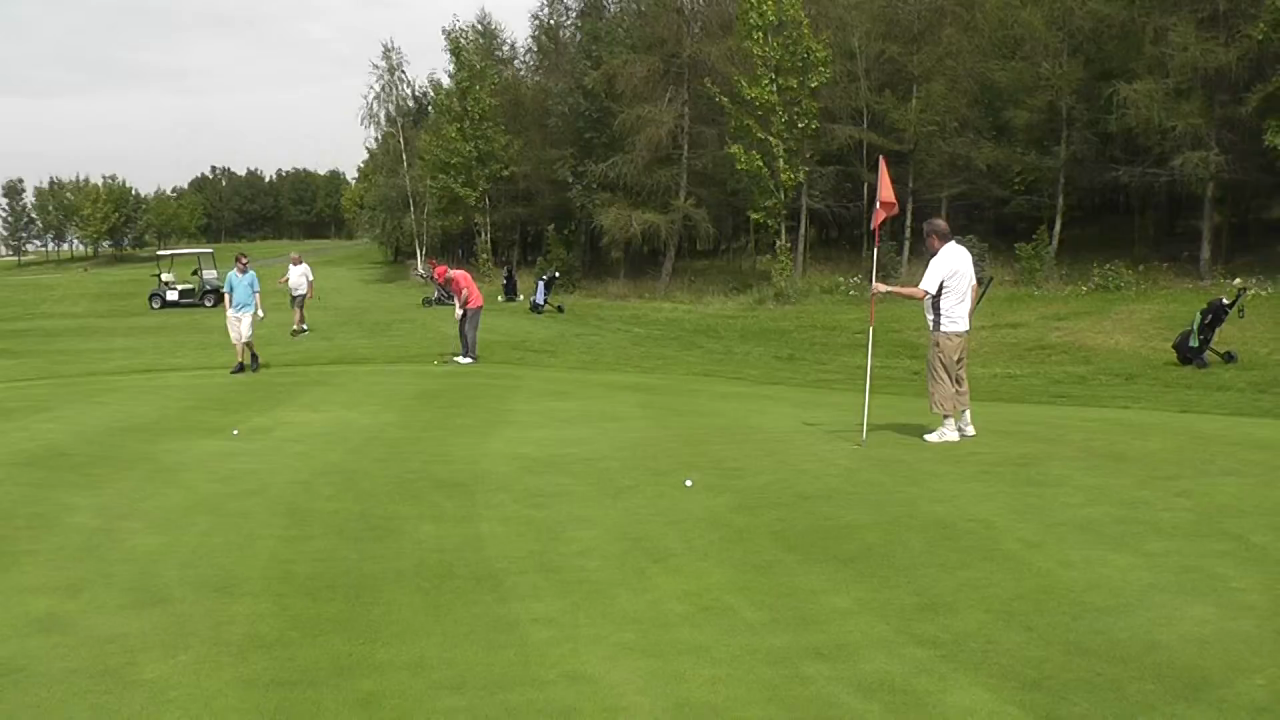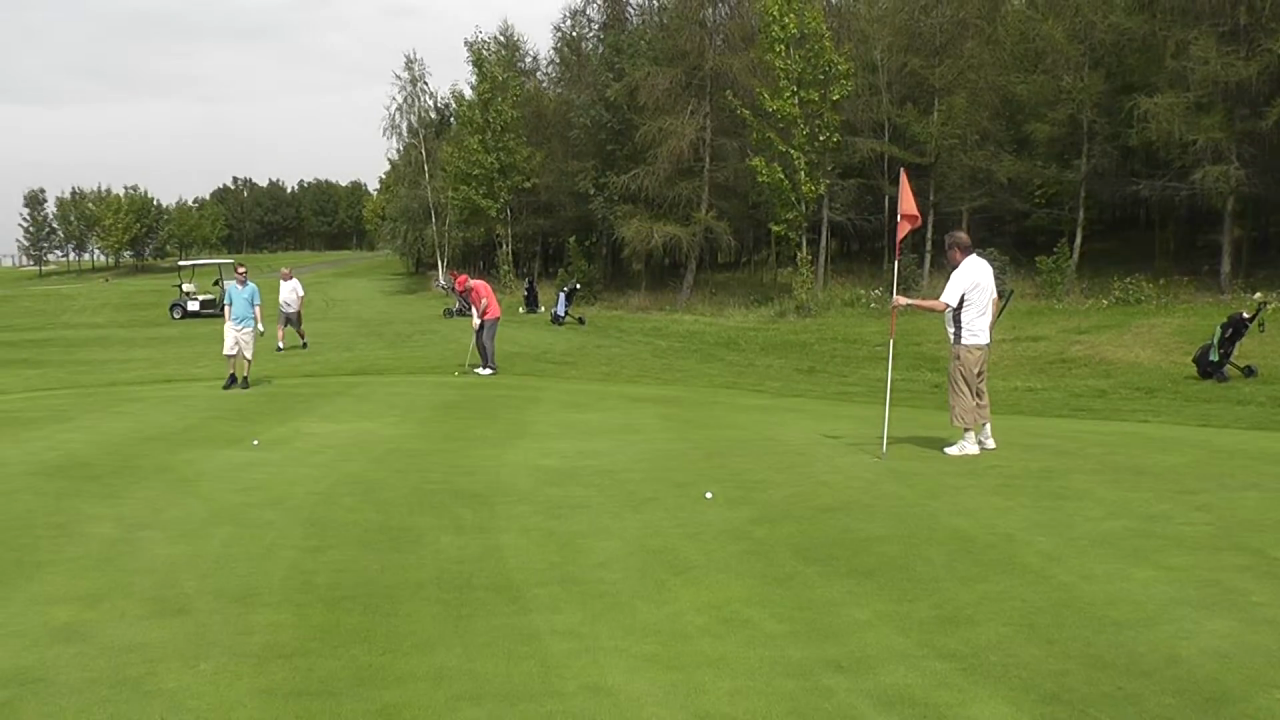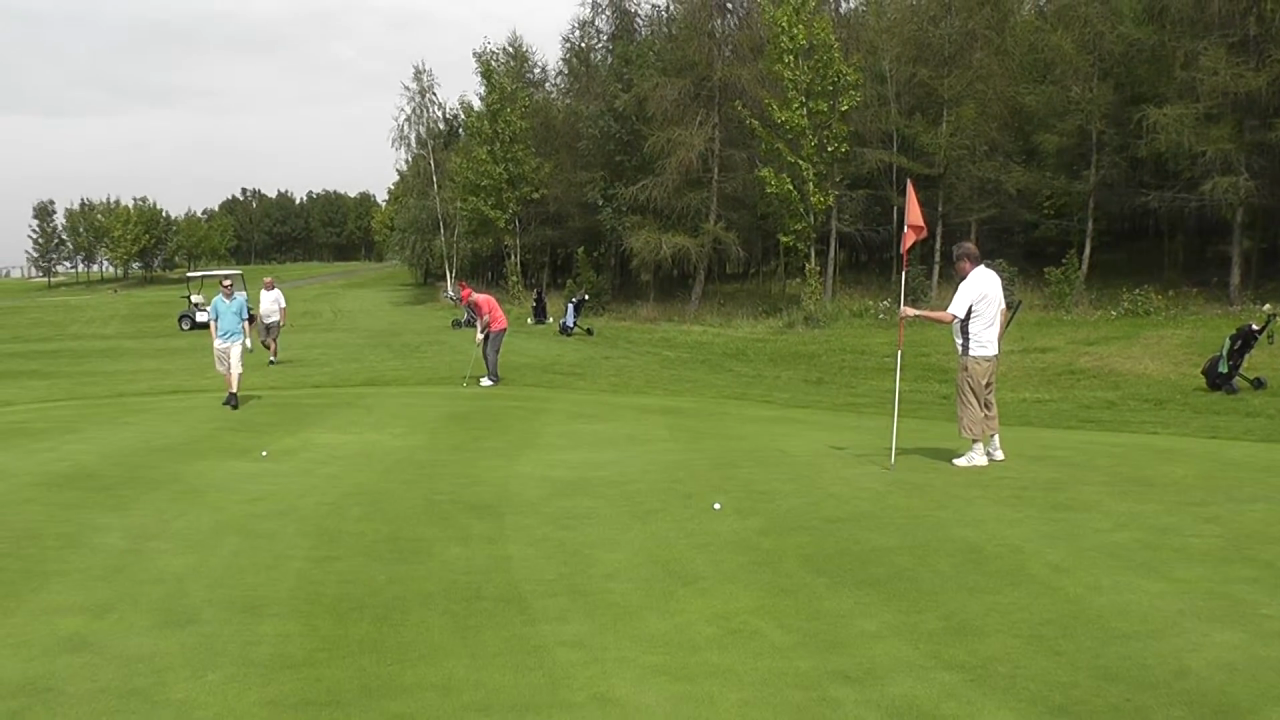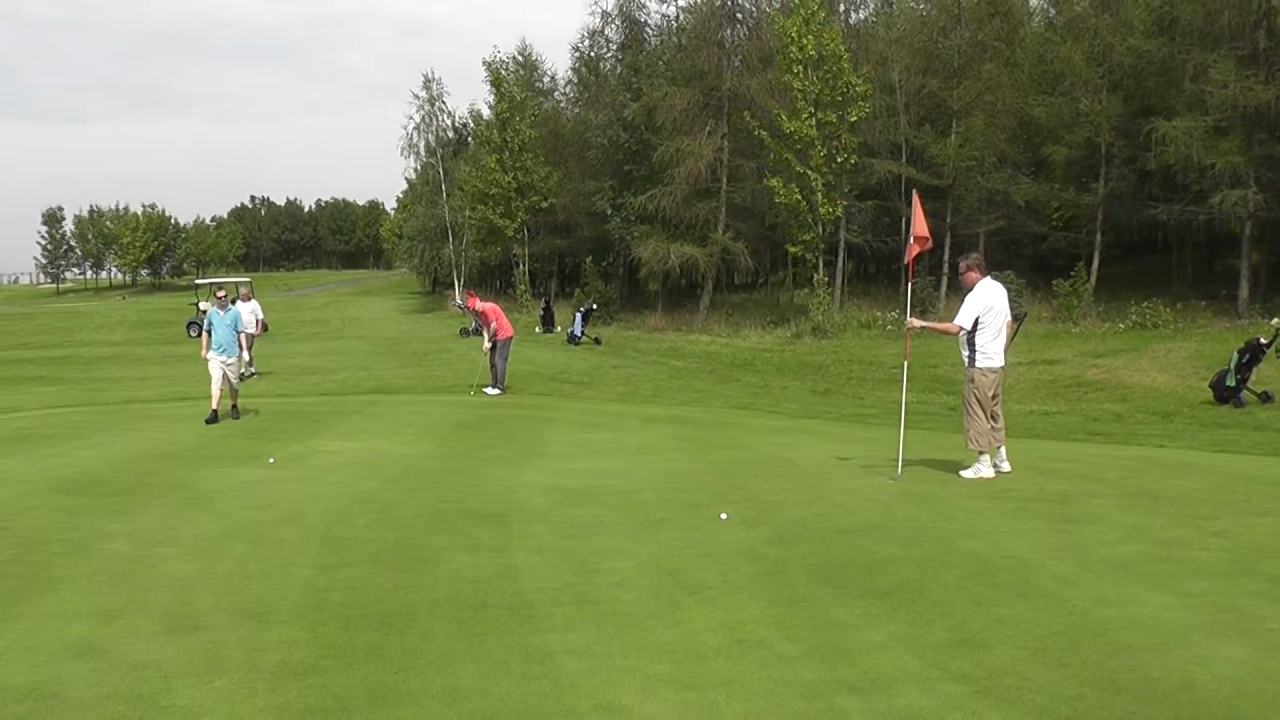
dt=0.7s
person 1, frame 1
left shoulder: (941, 260)
right shoulder: (963, 253)
left elbow: (920, 292)
right elbow: (973, 287)
left wrist: (887, 289)
left hip: (945, 328)
right hip: (961, 326)
left knee: (941, 376)
right knee: (958, 375)
left ankle: (948, 428)
right ankle: (965, 423)
person 1, frame 2
left shoulder: (962, 273)
right shoulder: (984, 266)
left elbow: (941, 305)
right elbow: (994, 300)
left wrist: (909, 302)
left hip: (965, 342)
right hip: (982, 339)
left knee: (963, 390)
right knee: (979, 388)
left ankle: (969, 440)
right ankle: (985, 436)
person 1, frame 3
left shoulder: (970, 285)
right shoulder: (993, 277)
left elbow: (948, 317)
right elbow: (1002, 311)
left wrist: (916, 313)
left hip: (973, 353)
right hip: (990, 350)
left knee: (971, 401)
right knee: (987, 400)
left ankle: (977, 452)
right ankle: (994, 447)
person 1, frame 4
left shoulder: (978, 296)
right shoulder: (999, 289)
left elbow: (955, 328)
right elbow: (1008, 323)
left wrist: (923, 324)
left hip: (980, 364)
right hip: (996, 362)
left knee: (977, 413)
right knee: (994, 411)
left ankle: (984, 463)
right ankle: (1000, 459)
